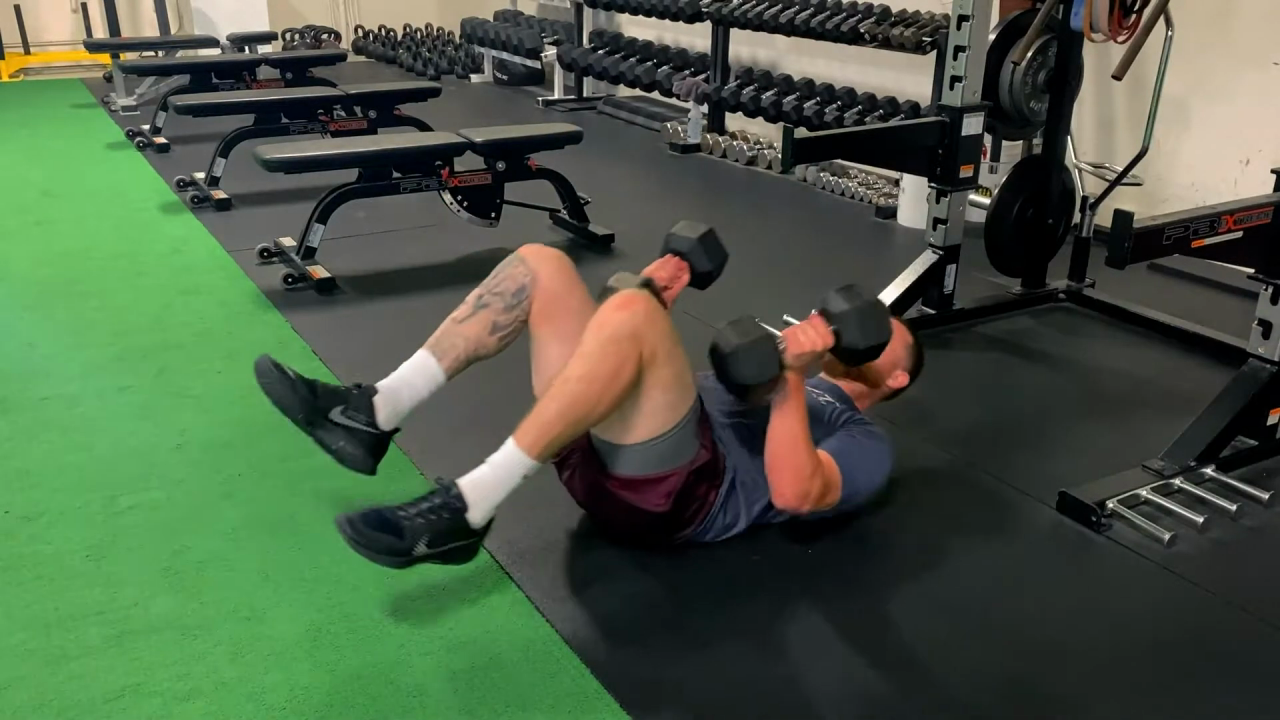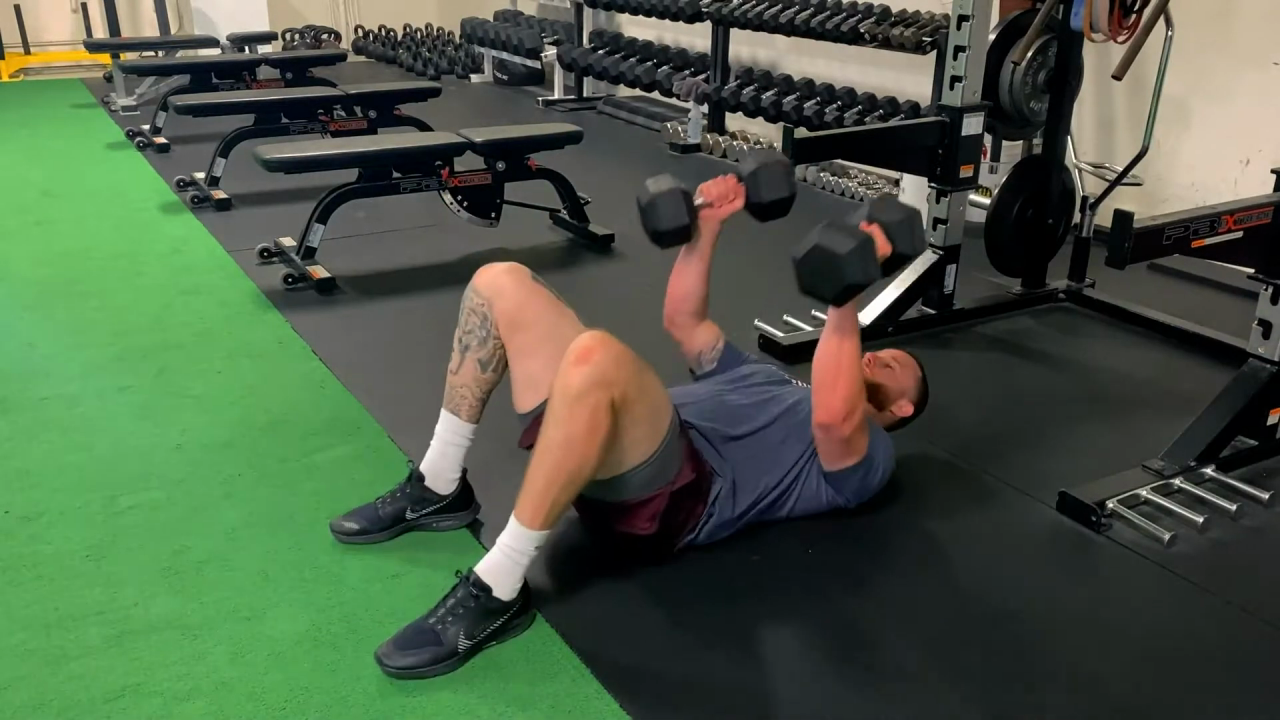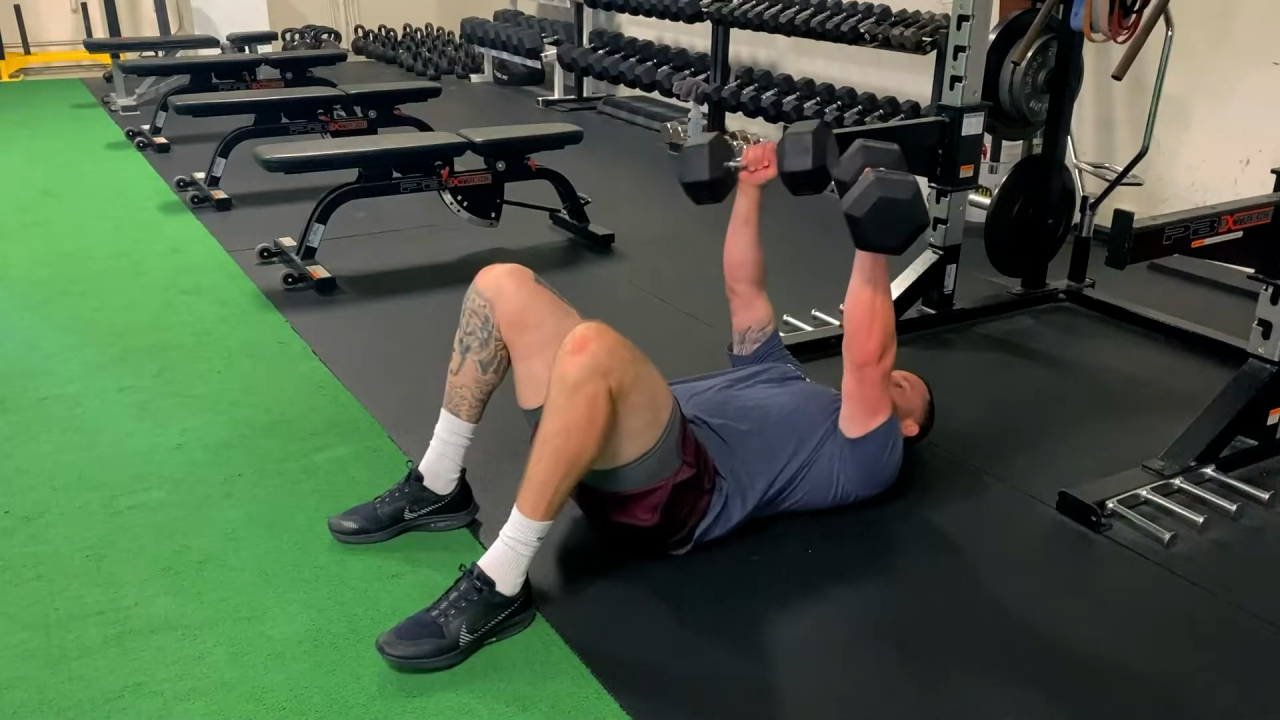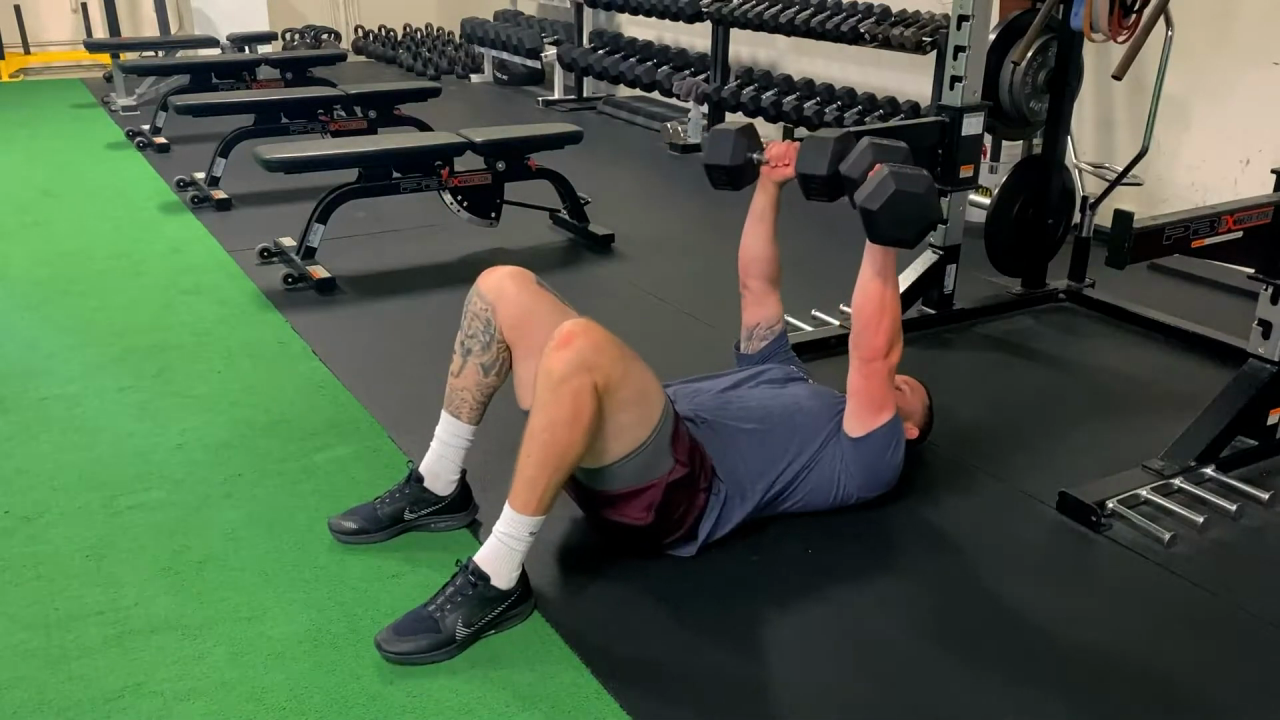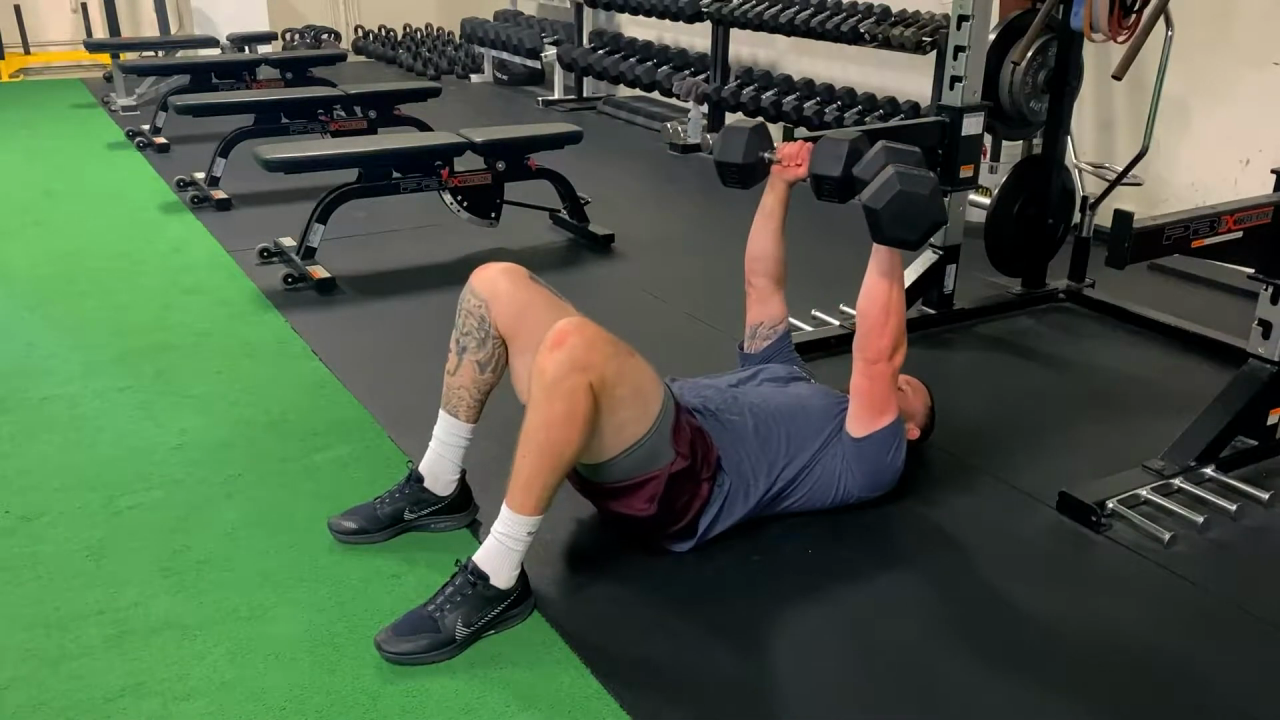
dt=0.3s
person 1, frame 1
left shoulder: (864, 447)
left elbow: (791, 494)
right elbow: (648, 368)
left wrist: (793, 377)
right wrist: (663, 299)
left hip: (670, 490)
right hip: (597, 455)
left knee: (627, 311)
right knee: (540, 263)
left ankle: (466, 509)
right ankle: (372, 414)
person 1, frame 2
left shoulder: (866, 455)
right shoulder: (769, 378)
left elbow: (833, 412)
right elbow: (683, 320)
left wrist: (845, 297)
right wrist: (706, 226)
left hip: (669, 494)
right hip: (597, 453)
left knee: (592, 356)
right knee: (500, 283)
left ankle: (498, 589)
right ankle: (438, 488)
person 1, frame 3
left shoulder: (867, 456)
right shoulder: (784, 378)
left elbow: (865, 355)
right elbow: (744, 288)
right wrist: (749, 189)
left hip: (671, 487)
right hip: (609, 452)
left knee: (592, 347)
right knee: (503, 286)
left ankle: (500, 585)
right ankle: (437, 488)
person 1, frame 4
left shoulder: (867, 458)
right shoulder: (789, 382)
left elbow: (874, 350)
right elbow: (756, 284)
left wrist: (881, 235)
right wrist: (767, 187)
left hip: (669, 485)
right hip: (606, 444)
left knee: (578, 343)
right knee: (504, 289)
left ankle: (495, 581)
right ankle: (437, 488)
person 1, frame 5
left shoulder: (868, 458)
right shoulder: (791, 380)
left elbow: (876, 354)
right elbow: (762, 282)
left wrist: (887, 237)
right wrist: (778, 185)
left hip: (676, 474)
right hip: (613, 436)
left knee: (571, 345)
right knee: (496, 285)
left ankle: (495, 580)
right ankle: (436, 489)
